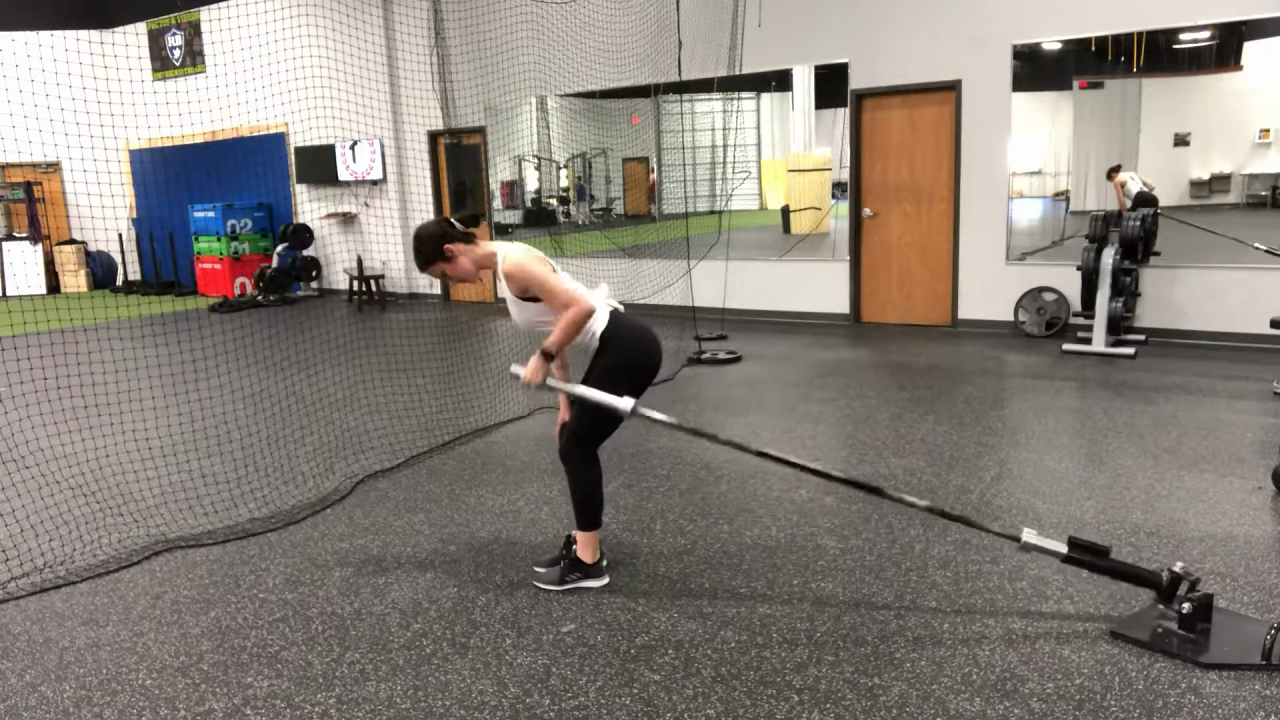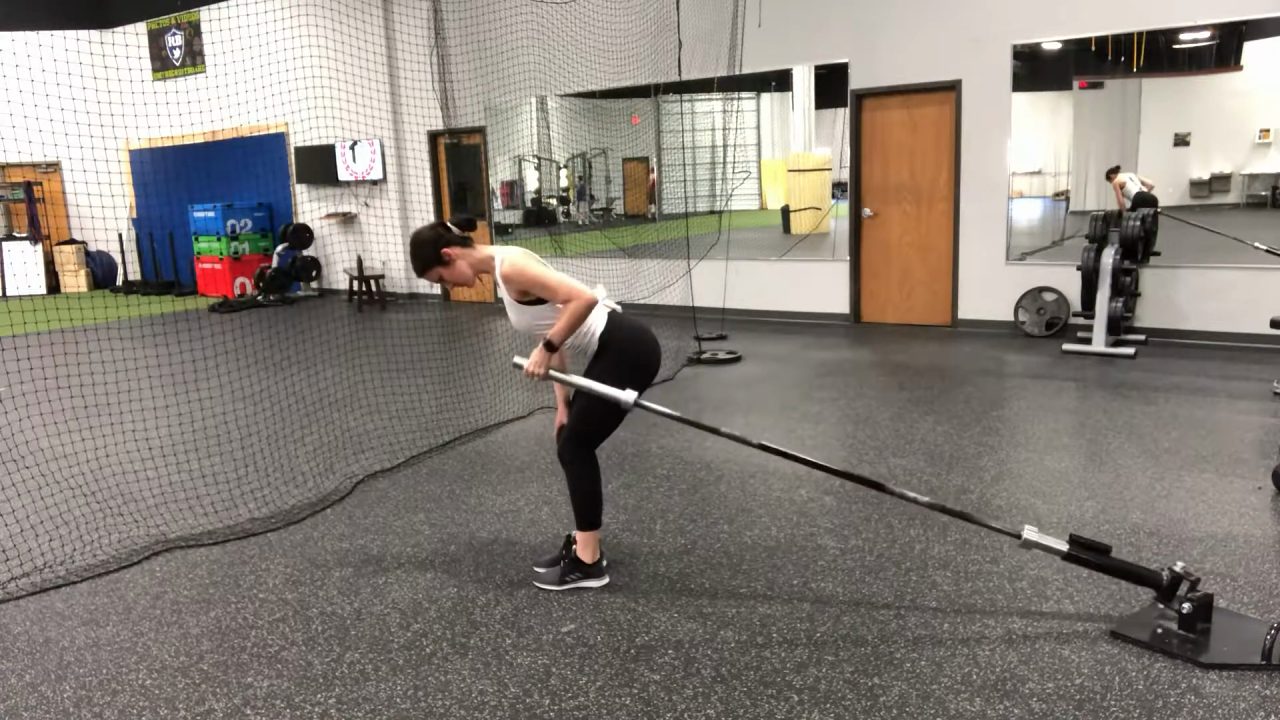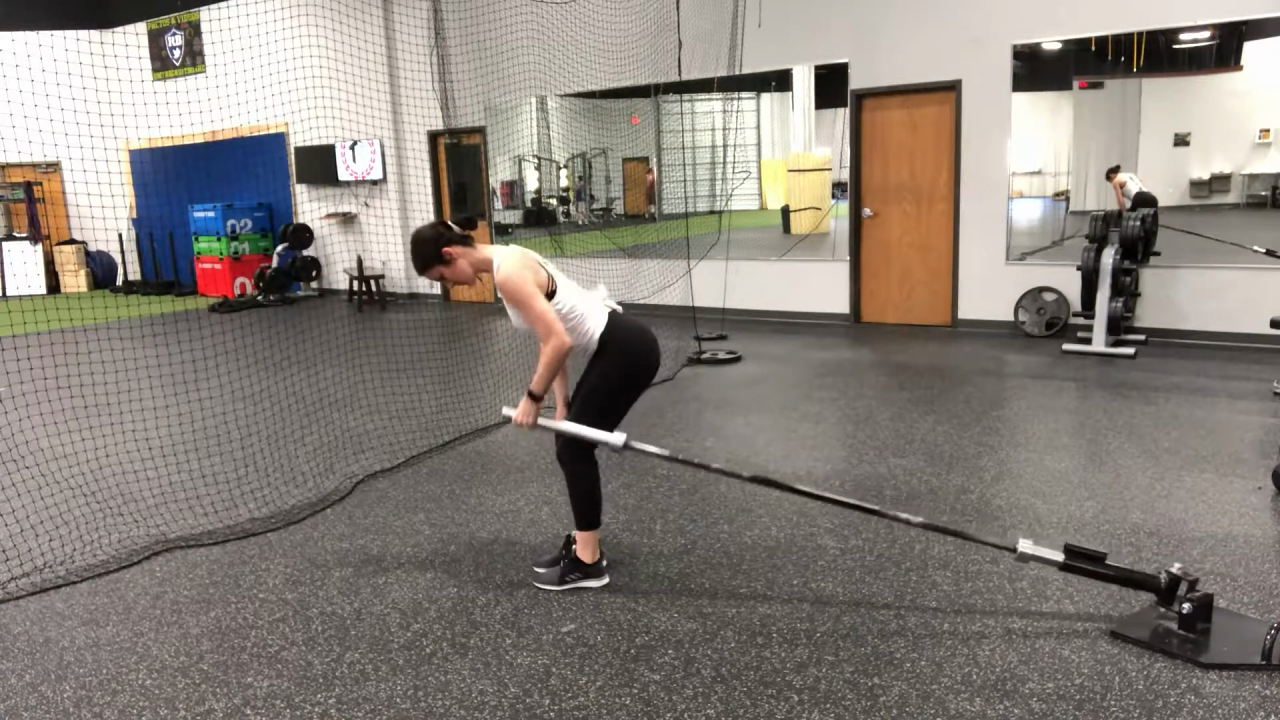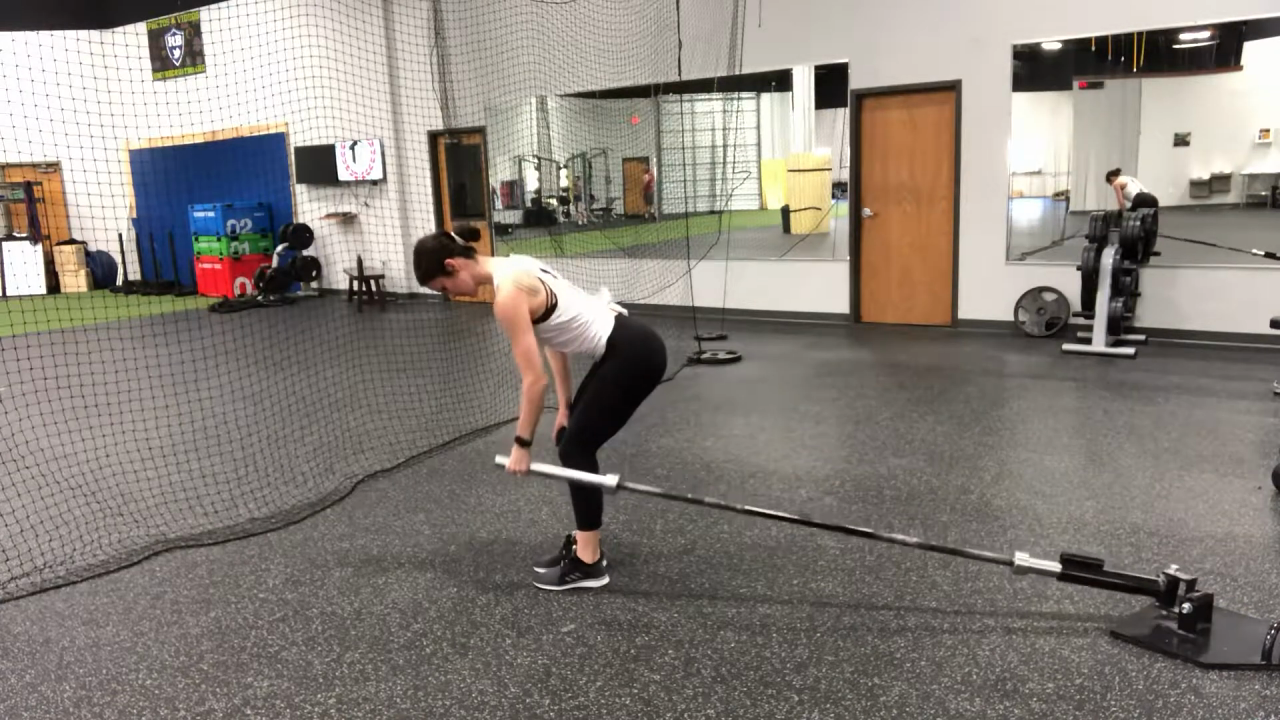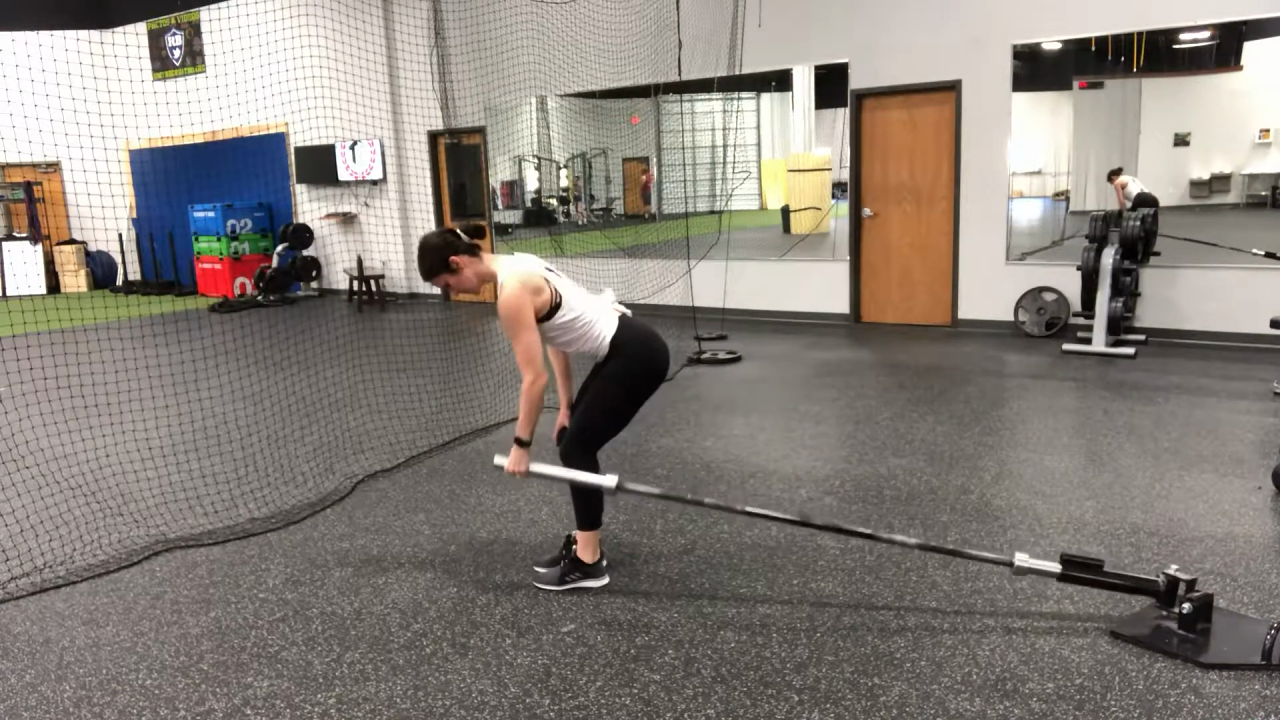
dt=0.3s
person 1, frame 1
left shoulder: (512, 263)
right shoulder: (506, 263)
left elbow: (583, 306)
right elbow: (555, 324)
left wrist: (542, 358)
right wrist: (566, 401)
left hip: (628, 349)
right hip: (617, 346)
left knee: (576, 447)
right knee: (574, 441)
left ankle: (588, 563)
right ankle: (583, 543)
person 1, frame 2
left shoulder: (510, 267)
right shoulder: (504, 269)
left elbow: (584, 298)
right elbow: (553, 324)
left wrist: (544, 350)
right wrist: (563, 404)
left hip: (627, 350)
right hip: (614, 348)
left knee: (575, 448)
right knee: (571, 442)
left ankle: (588, 562)
right ankle: (583, 544)
person 1, frame 3
left shoulder: (508, 273)
right shoulder: (509, 261)
left elbow: (559, 342)
right elbow: (553, 335)
left wrist: (532, 399)
right wrist: (562, 403)
left hip: (627, 351)
right hip: (617, 346)
left knee: (574, 448)
right knee: (570, 442)
left ankle: (588, 563)
right ankle: (583, 543)
person 1, frame 4
left shoulder: (508, 295)
right shoulder: (513, 268)
left elbow: (534, 380)
left wrist: (522, 445)
right wrist: (565, 407)
left hip: (634, 354)
right hip: (622, 347)
left knee: (576, 448)
right knee: (570, 440)
left ankle: (588, 562)
right ankle: (583, 542)
person 1, frame 5
left shoulder: (512, 291)
right shoulder: (516, 268)
left elbow: (535, 380)
left wrist: (521, 446)
right wrist: (566, 407)
left hip: (636, 355)
right hip: (624, 349)
left knee: (579, 449)
right knee: (571, 442)
left ankle: (588, 563)
right ankle: (583, 543)
